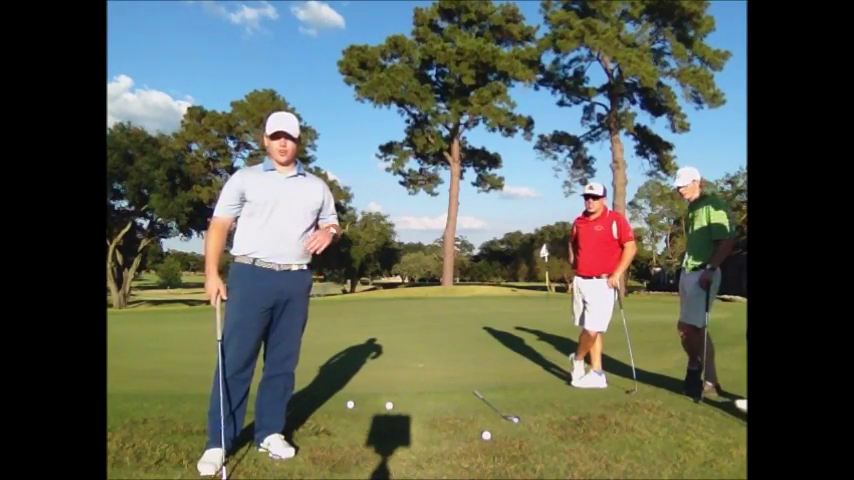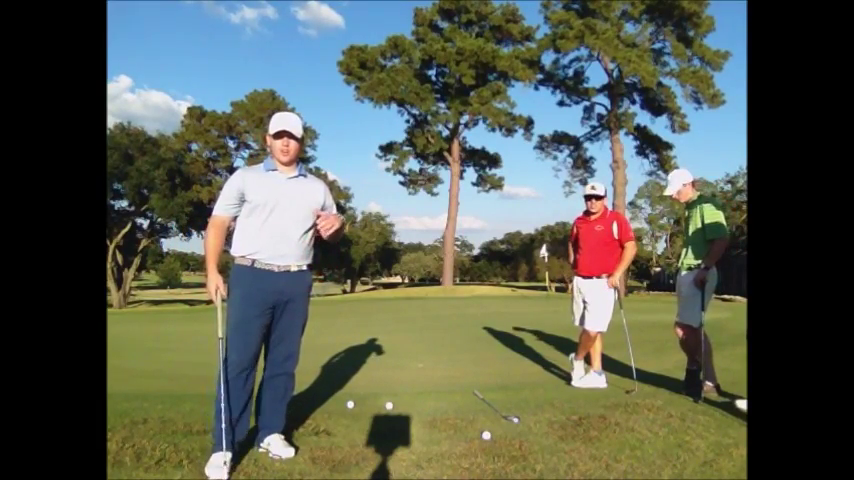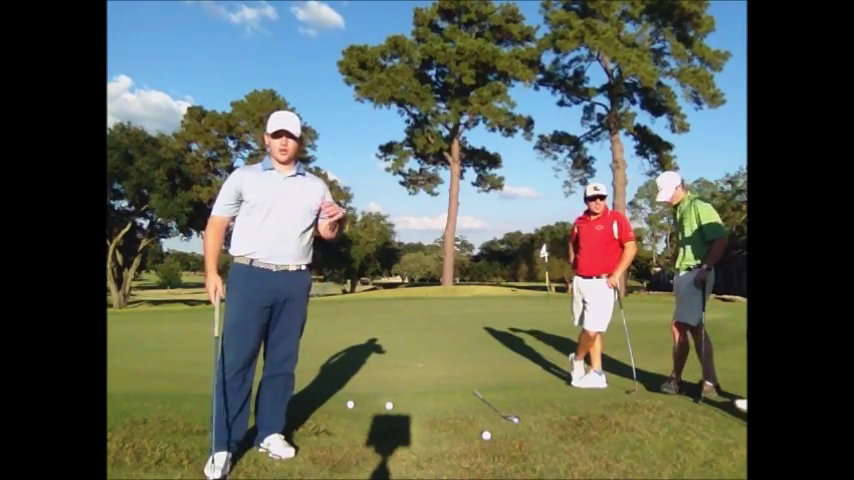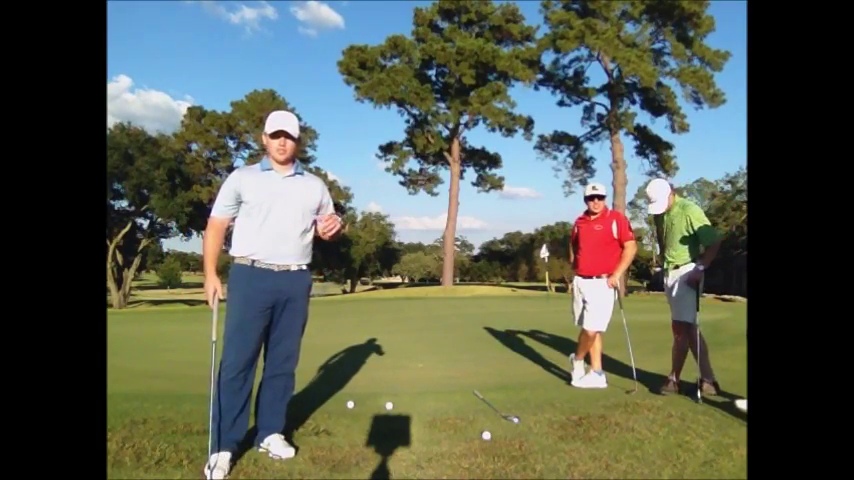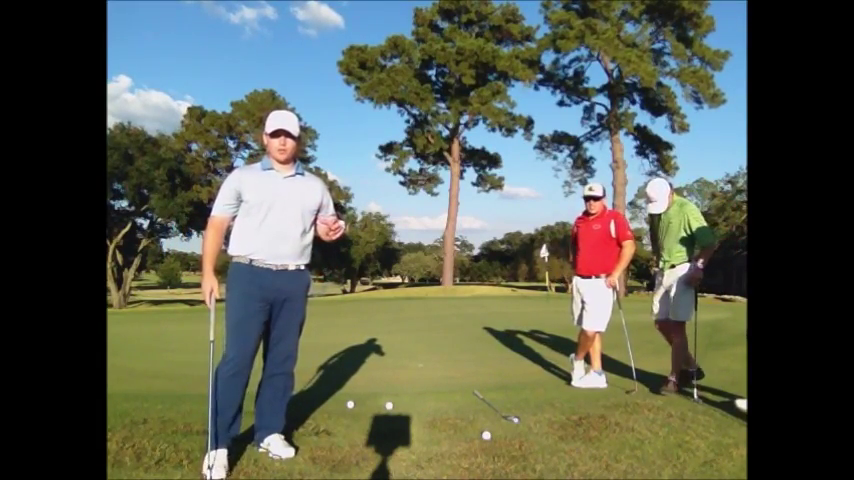
dt=0.4s
person 1, frame 1
left shoulder: (317, 186)
right shoulder: (244, 179)
left elbow: (331, 226)
right elbow: (218, 226)
left wrist: (329, 232)
right wrist: (212, 273)
left hip: (296, 281)
right hip: (251, 275)
left knee: (283, 361)
right knee: (235, 359)
left ankle: (270, 432)
right ankle: (218, 442)
person 1, frame 2
left shoulder: (317, 187)
right shoulder: (245, 178)
left elbow: (330, 232)
right elbow: (218, 224)
left wrist: (336, 224)
right wrist: (212, 270)
left hip: (295, 281)
right hip: (251, 276)
left knee: (283, 361)
right knee: (238, 360)
left ankle: (270, 432)
right ankle: (223, 446)
person 1, frame 3
left shoulder: (316, 186)
right shoulder: (243, 177)
left elbow: (327, 232)
right elbow: (217, 224)
left wrist: (337, 218)
right wrist: (211, 271)
left hip: (294, 281)
right hip: (249, 276)
left knee: (282, 361)
right knee: (236, 360)
left ankle: (270, 432)
right ankle: (223, 445)
person 1, frame 4
left shoulder: (315, 185)
right shoulder: (242, 178)
left elbow: (325, 230)
right elbow: (216, 226)
left wrist: (335, 225)
right wrist: (210, 273)
left hip: (295, 281)
right hip: (251, 276)
left knee: (283, 361)
right knee: (237, 360)
left ankle: (270, 432)
right ankle: (223, 445)
person 1, frame 5
left shoulder: (315, 186)
right shoulder: (242, 177)
left elbow: (324, 229)
right elbow: (217, 225)
left wrist: (335, 229)
right wrist: (208, 273)
left hip: (294, 280)
right hip: (249, 275)
left knee: (282, 361)
right knee: (238, 357)
left ankle: (269, 432)
right ankle: (218, 444)
person 2, frame 1
left shoulder: (714, 205)
right shoulder: (692, 208)
left elbow: (727, 241)
left wrist: (710, 268)
right wrist: (684, 268)
left hip: (703, 274)
right hip: (688, 273)
left knee: (688, 327)
right knee: (694, 328)
left ankle: (702, 374)
right ankle: (704, 376)
person 2, frame 2
left shoulder: (707, 205)
right shoulder: (689, 208)
left elbow: (721, 240)
left wrist: (705, 268)
right wrist: (683, 267)
left hip: (699, 274)
right hip: (685, 272)
left knee: (685, 327)
right knee: (691, 328)
left ankle: (701, 373)
right ankle: (708, 380)
person 2, frame 3
left shoulder: (699, 206)
right shoulder: (679, 209)
left elbow: (720, 239)
left wrist: (706, 268)
left hip: (696, 274)
right hip: (682, 273)
left knee: (679, 326)
right knee: (694, 327)
left ankle: (676, 377)
right ankle: (709, 381)
person 2, frame 4
left shoulder: (689, 210)
right shoulder: (660, 212)
left elbow: (714, 242)
left wrist: (700, 268)
left hip: (687, 272)
right hip: (669, 272)
left knee: (681, 327)
right knee: (687, 328)
left ankle: (674, 378)
right ankle: (707, 379)
person 2, frame 5
left shoulder: (687, 209)
right shoulder: (655, 211)
left elbow: (709, 243)
left wrist: (699, 267)
left hip: (682, 271)
right hip: (663, 271)
left knee: (676, 326)
right knee: (661, 323)
left ankle: (674, 378)
right ankle: (689, 366)
person 3, frame 1
left shoulder: (615, 219)
right shoulder: (579, 222)
left elbow: (630, 247)
left wrist: (617, 274)
right wrist: (574, 266)
left hip: (602, 283)
right hip: (580, 281)
left knee: (593, 329)
right knee: (590, 329)
left ankle: (577, 359)
right ankle: (596, 374)
person 3, frame 2
left shoulder: (616, 219)
right shoulder: (579, 222)
left elbow: (630, 247)
right elbow: (572, 244)
left wrist: (617, 274)
right wrist: (573, 266)
left hip: (603, 283)
right hip: (581, 282)
left knee: (593, 329)
right knee: (590, 329)
left ankle: (577, 359)
right ankle: (596, 374)
person 3, frame 3
left shoulder: (616, 219)
right shoulder: (579, 222)
left elbow: (631, 247)
right elbow: (572, 244)
left wrist: (617, 274)
right wrist: (574, 266)
left hip: (603, 283)
right hip: (580, 281)
left knee: (592, 329)
right knee: (590, 329)
left ankle: (577, 359)
right ankle: (596, 374)
person 3, frame 4
left shoulder: (616, 219)
right shoulder: (580, 222)
left elbow: (631, 247)
left wrist: (617, 274)
right wrist: (574, 266)
left hip: (603, 283)
right hip: (581, 281)
left knee: (591, 329)
right knee: (590, 329)
left ankle: (577, 359)
right ankle: (596, 374)
person 3, frame 5
left shoulder: (615, 218)
right shoulder: (579, 221)
left elbow: (629, 246)
left wrist: (615, 274)
right wrist: (574, 266)
left hip: (602, 283)
right hip: (580, 281)
left knee: (591, 329)
right knee: (590, 329)
left ankle: (578, 359)
right ankle: (597, 374)
